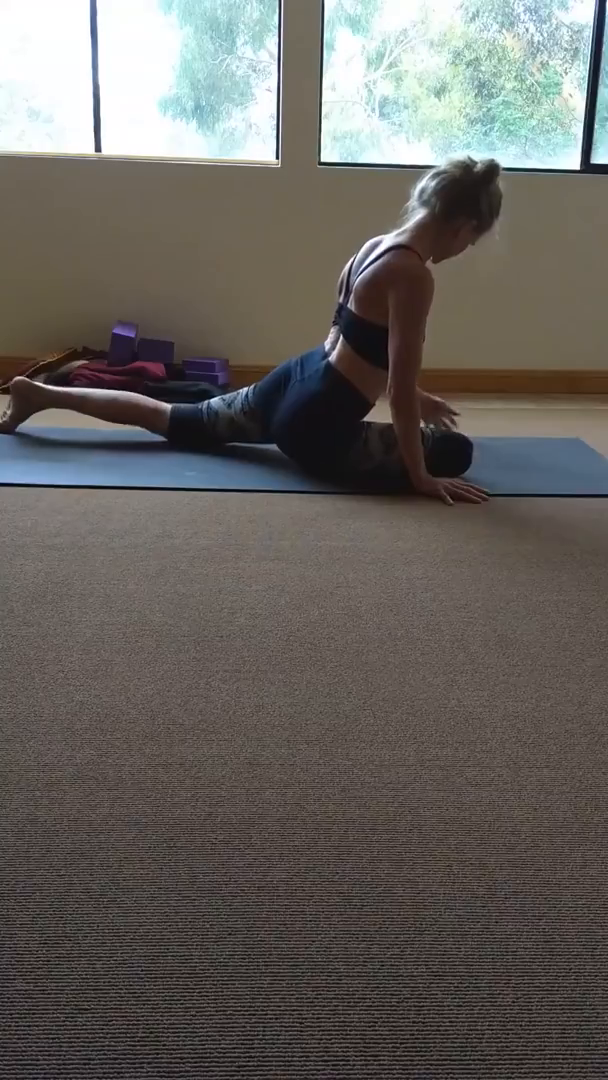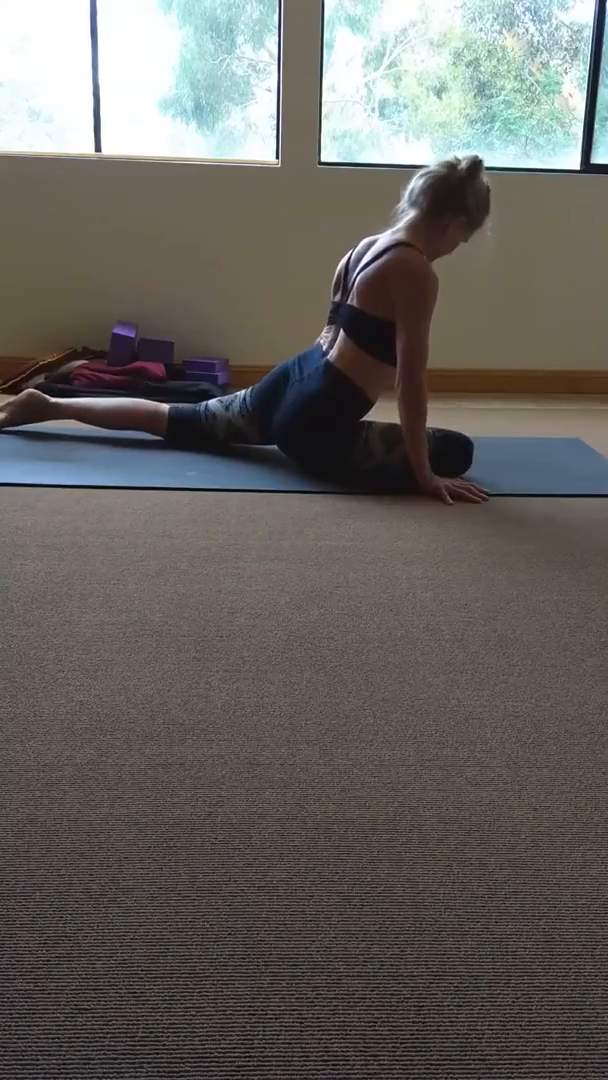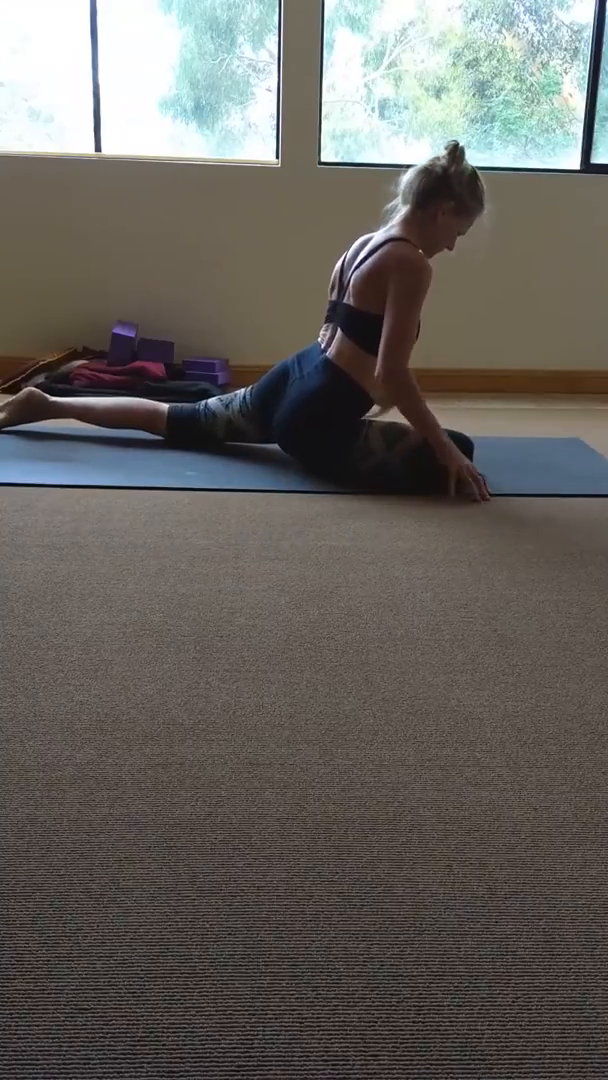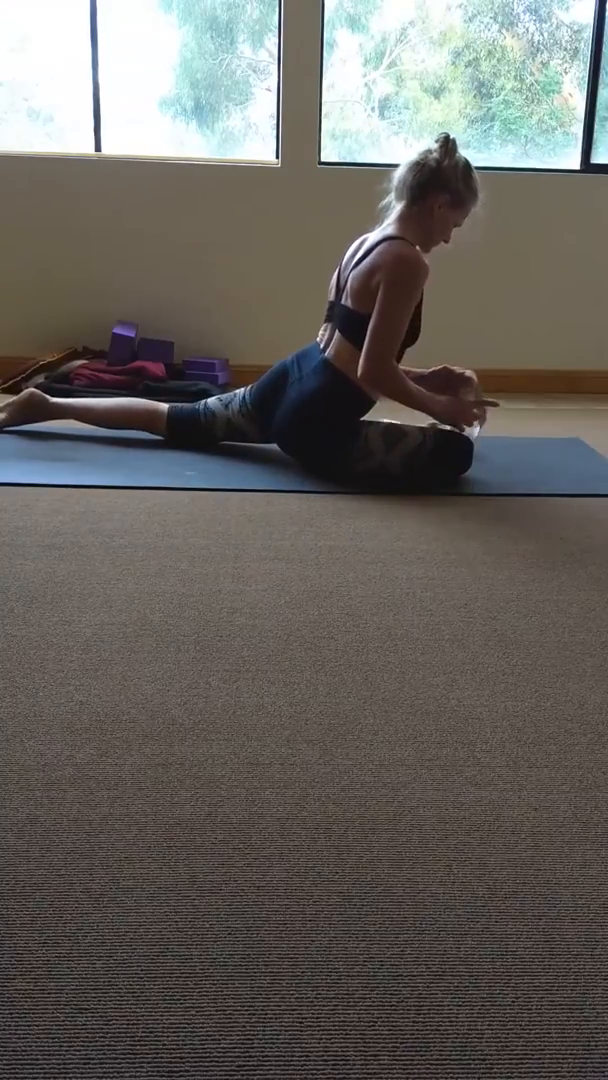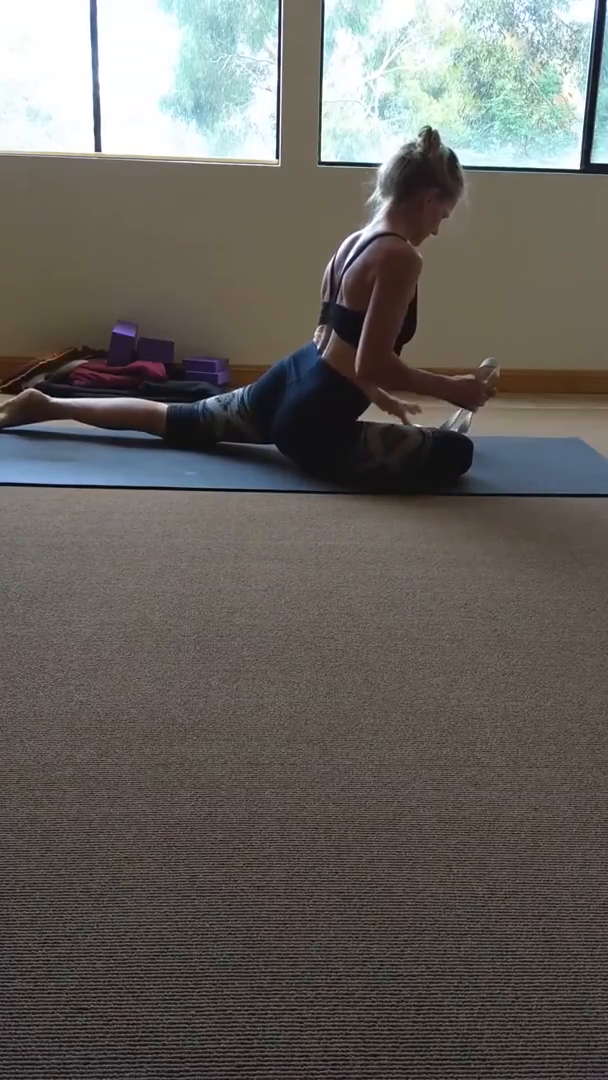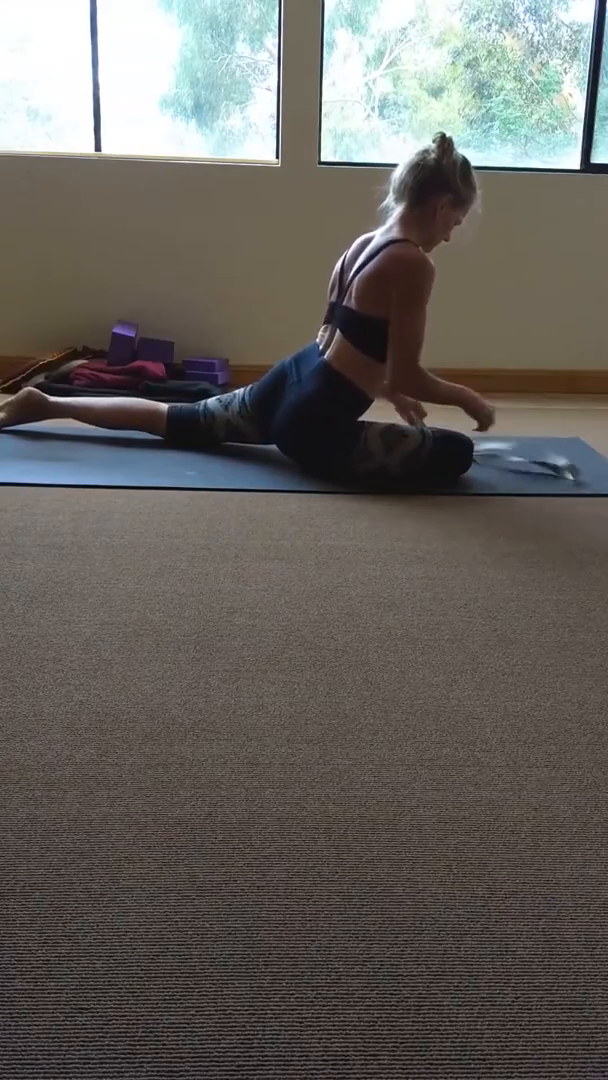
dt=0.5s
person 1, frame 1
left shoulder: (376, 246)
right shoulder: (413, 276)
right elbow: (399, 387)
left wrist: (420, 398)
right wrist: (420, 477)
left hip: (294, 381)
right hip: (316, 428)
left knee: (177, 421)
left ankle: (44, 393)
person 1, frame 2
left shoulder: (367, 246)
right shoulder: (416, 273)
right elbow: (410, 381)
right wrist: (424, 475)
left hip: (292, 382)
right hip: (317, 426)
left knee: (176, 420)
left ankle: (48, 405)
person 1, frame 3
left shoulder: (364, 245)
right shoulder: (410, 265)
right elbow: (392, 372)
left wrist: (374, 396)
right wrist: (446, 452)
left hip: (292, 381)
right hip: (317, 424)
left knee: (180, 421)
left ankle: (47, 404)
person 1, frame 4
left shoulder: (364, 244)
right shoulder: (407, 263)
right elbow: (375, 372)
left wrist: (425, 379)
right wrist: (442, 408)
left hip: (290, 382)
right hip: (317, 422)
left knee: (177, 419)
left ankle: (48, 404)
person 1, frame 5
left shoulder: (353, 241)
right shoulder: (401, 258)
right elbow: (372, 364)
left wrist: (384, 399)
right wrist: (450, 389)
left hip: (287, 383)
right hip: (314, 425)
left knee: (174, 420)
left ankle: (46, 405)
person 1, frame 6
left shoulder: (362, 245)
right shoulder: (413, 266)
right elbow: (408, 377)
left wrist: (391, 393)
right wrist: (466, 397)
left hip: (285, 384)
right hip: (314, 425)
left knee: (173, 418)
left ankle: (44, 404)
